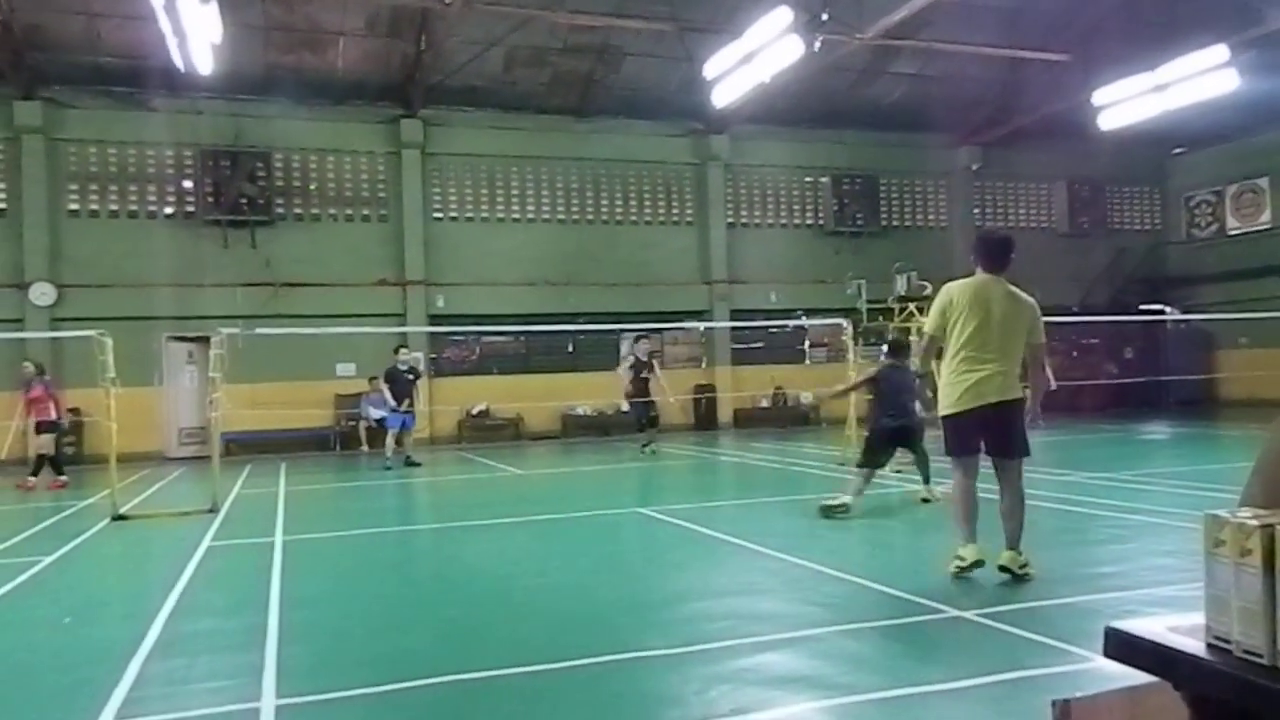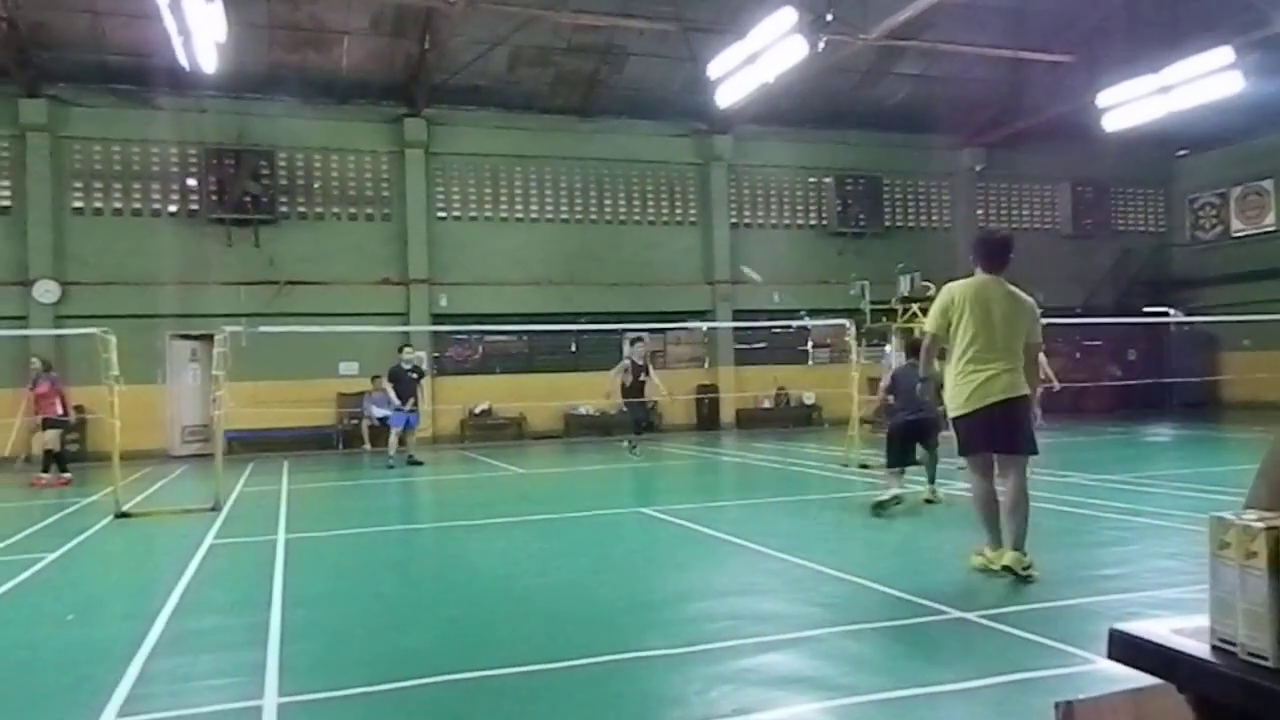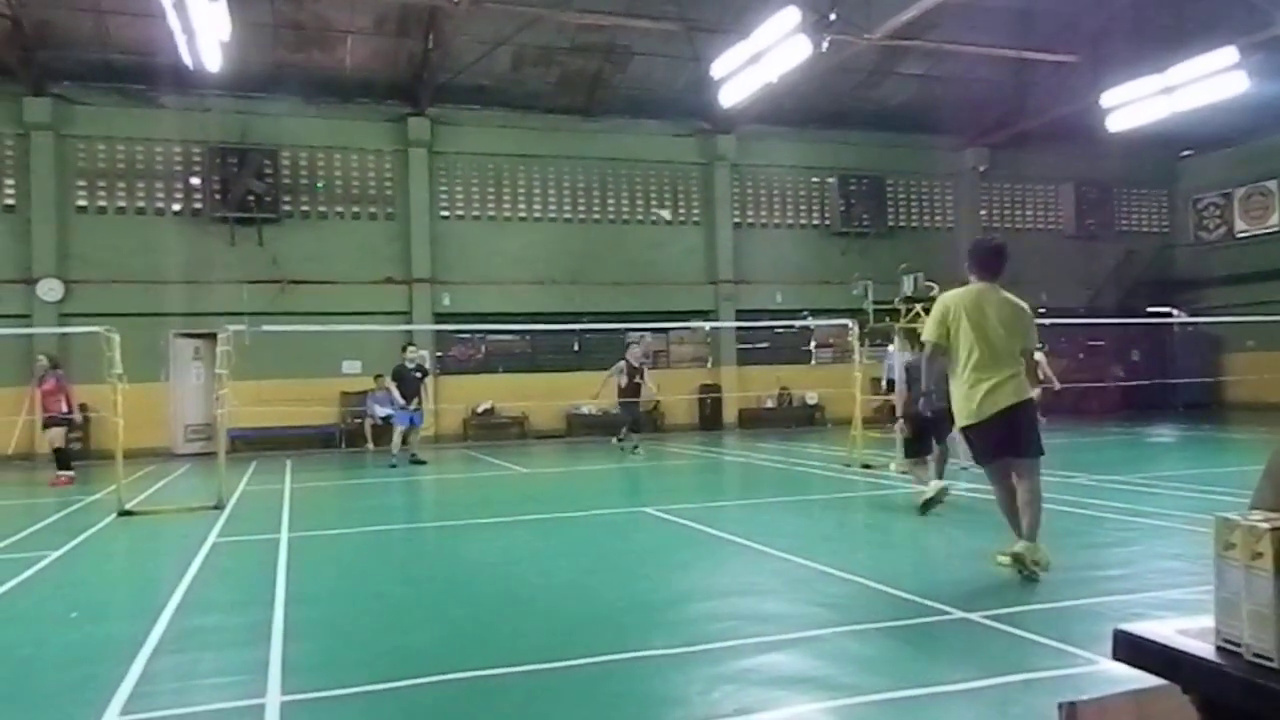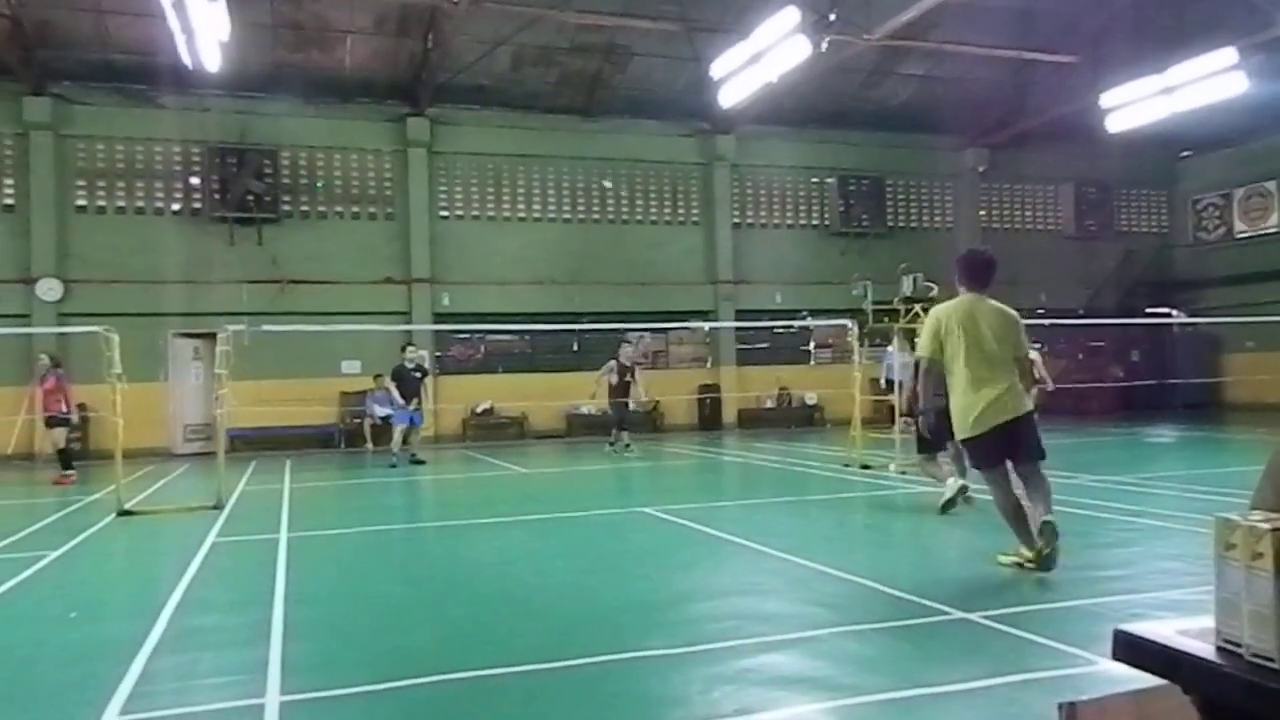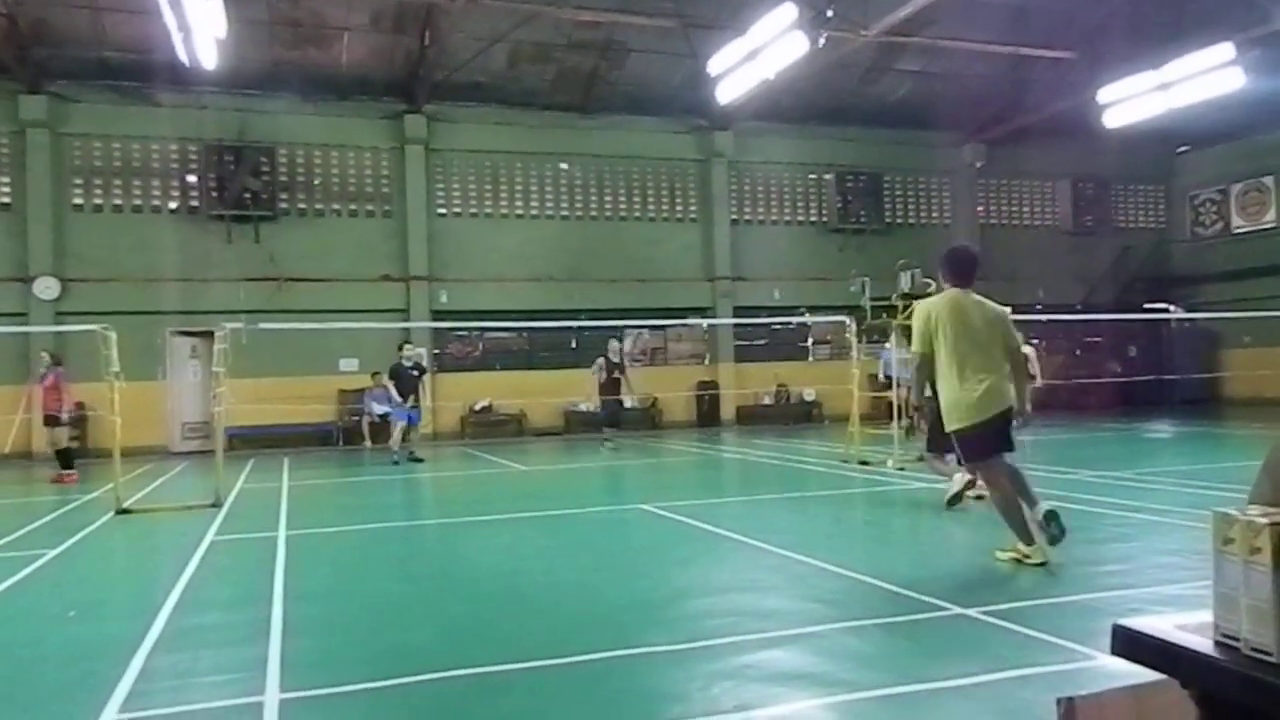
dt=0.1s
person 1, frame 1
left shoulder: (952, 292)
right shoulder: (1026, 303)
left elbow: (929, 345)
right elbow: (1037, 362)
left wrist: (924, 374)
right wrist: (1035, 402)
left hip: (957, 397)
right hip: (1004, 396)
left knee: (963, 475)
right knee: (1010, 477)
left ankle: (968, 547)
right ankle: (1012, 553)
person 1, frame 2
left shoulder: (953, 292)
right shoulder: (1024, 303)
left elbow: (930, 345)
right elbow: (1031, 360)
left wrist: (925, 378)
right wrist: (1032, 400)
left hip: (965, 396)
right hip: (1011, 395)
left knee: (981, 474)
right knee: (1015, 474)
left ankle: (995, 549)
right ankle: (1015, 553)
person 1, frame 3
left shoulder: (948, 302)
right shoulder: (1018, 308)
left elbow: (931, 355)
right elbow: (1029, 363)
left wrist: (927, 390)
left hip: (973, 405)
right hip: (1016, 399)
left knee: (999, 477)
right knee: (1026, 475)
left ankle: (1026, 543)
right ankle: (1027, 544)
person 1, frame 4
left shoulder: (940, 315)
right shoulder: (1009, 317)
left elbow: (927, 370)
right elbow: (1025, 369)
left wrist: (926, 406)
left hip: (972, 414)
right hip: (1015, 408)
left knee: (998, 483)
right knee: (1033, 476)
left ankle: (1031, 548)
right ankle: (1043, 522)
person 1, frame 5
left shoulder: (927, 309)
right shoulder: (994, 311)
left elbow: (921, 363)
right elbow: (1017, 360)
left wrist: (917, 399)
right wrist: (1021, 400)
left hip: (963, 408)
right hip: (1000, 400)
left knee: (991, 474)
right knee: (998, 466)
left ankle: (1030, 544)
right ankle: (1038, 512)
